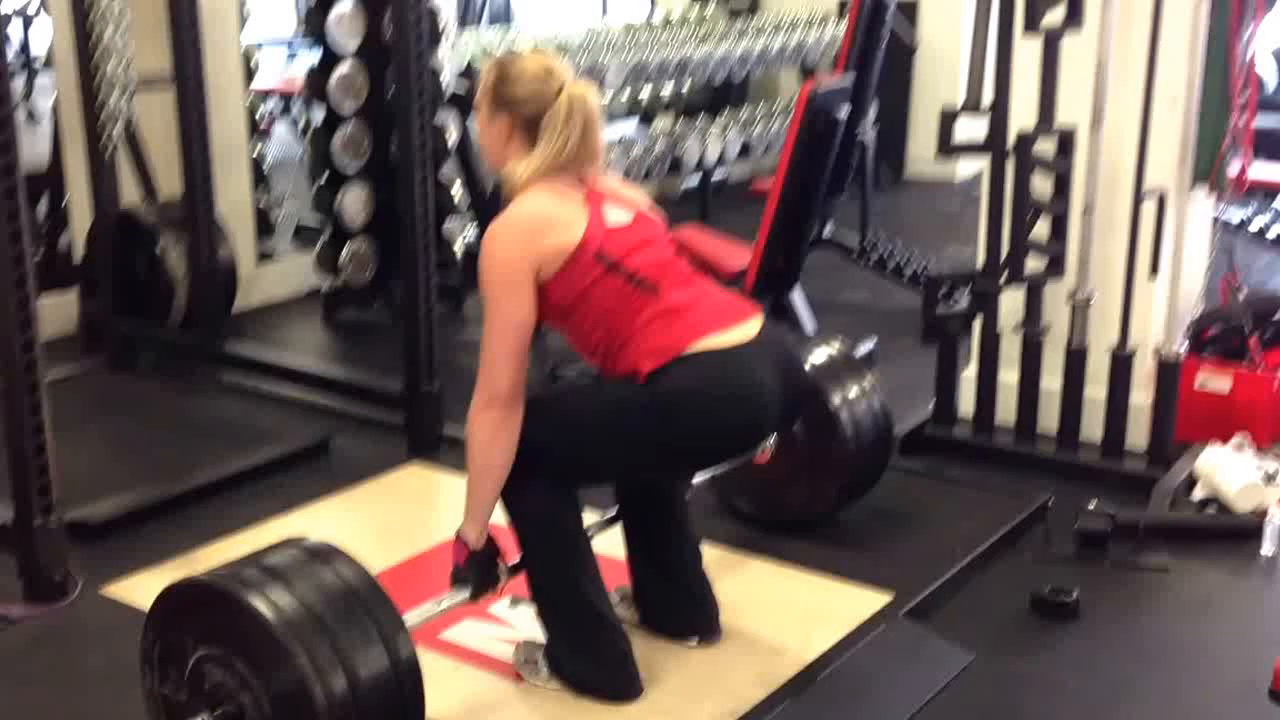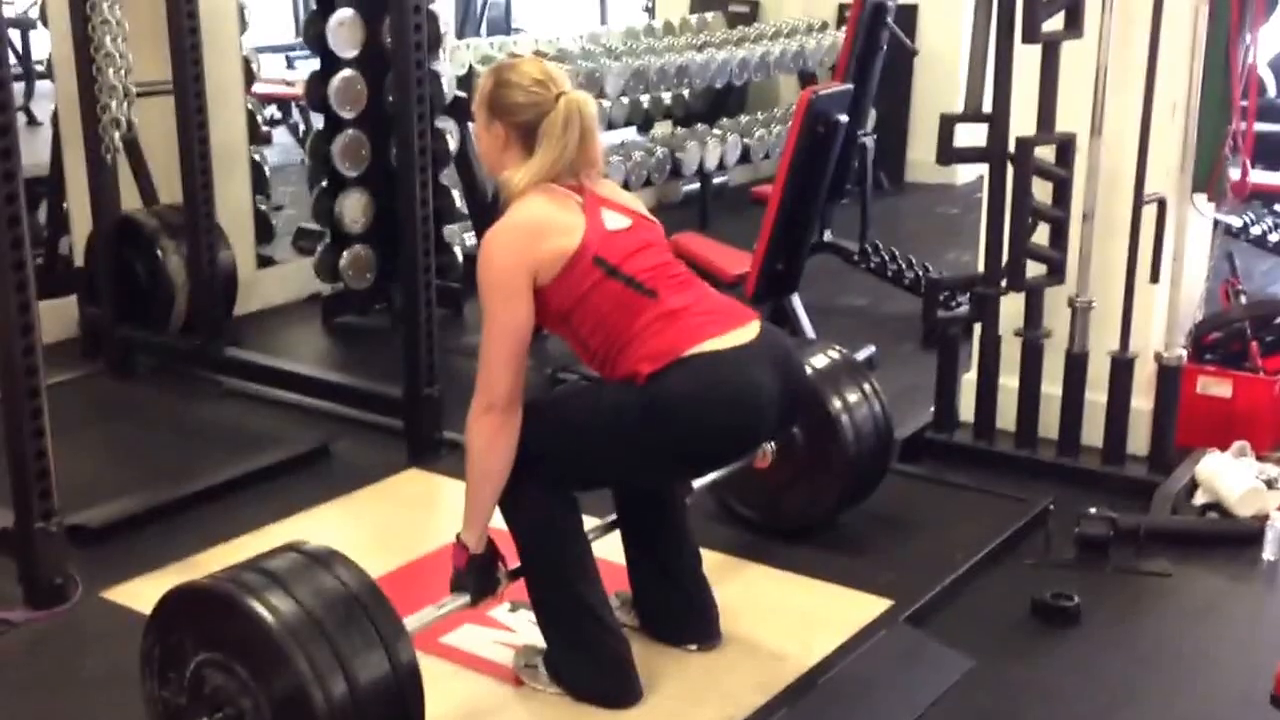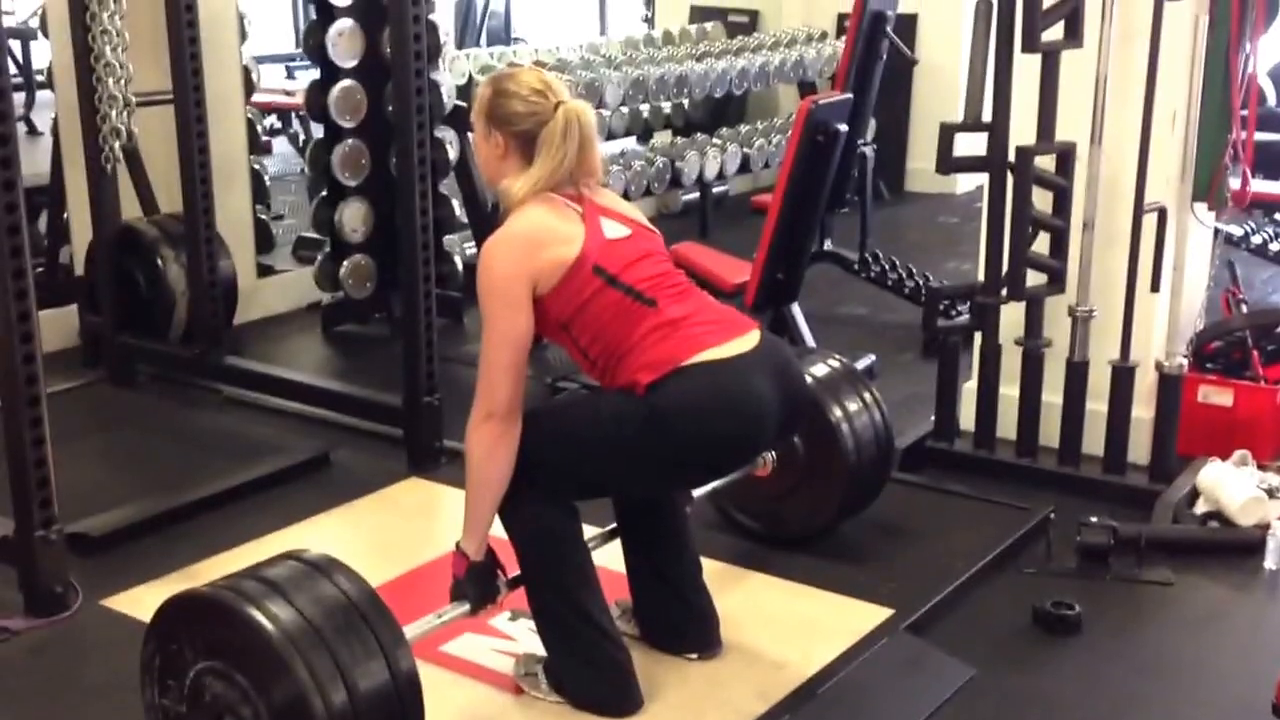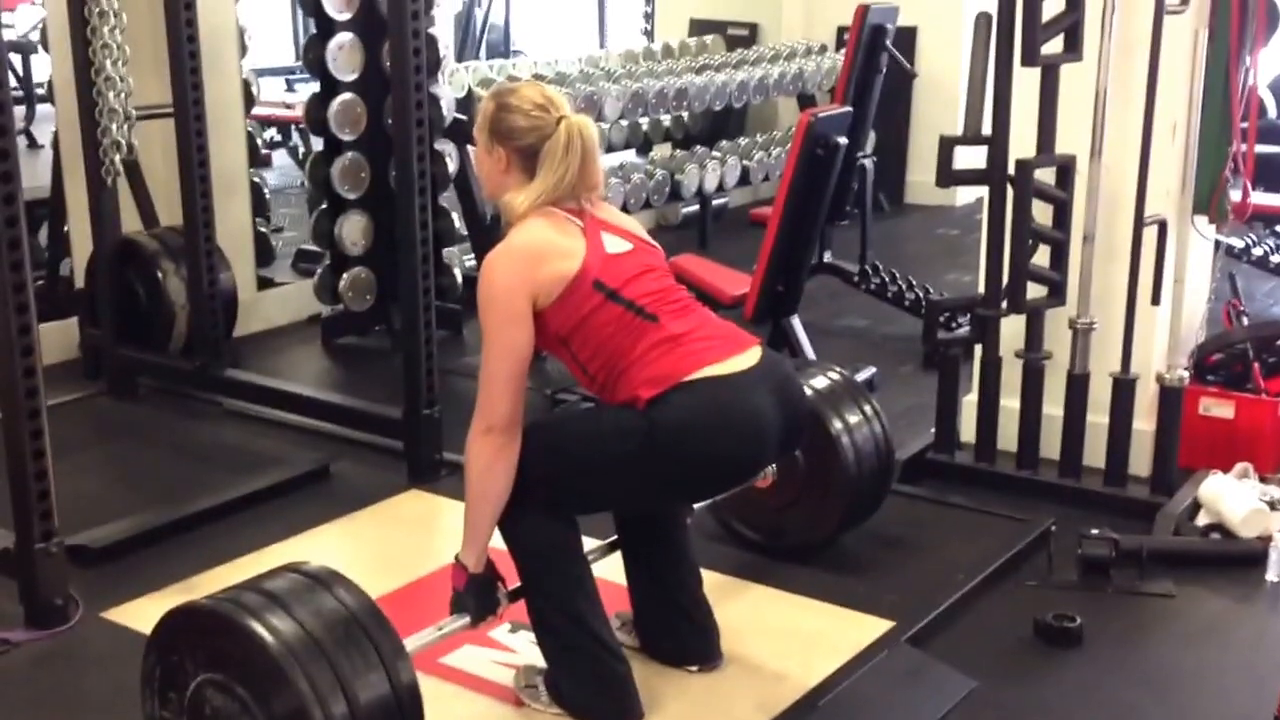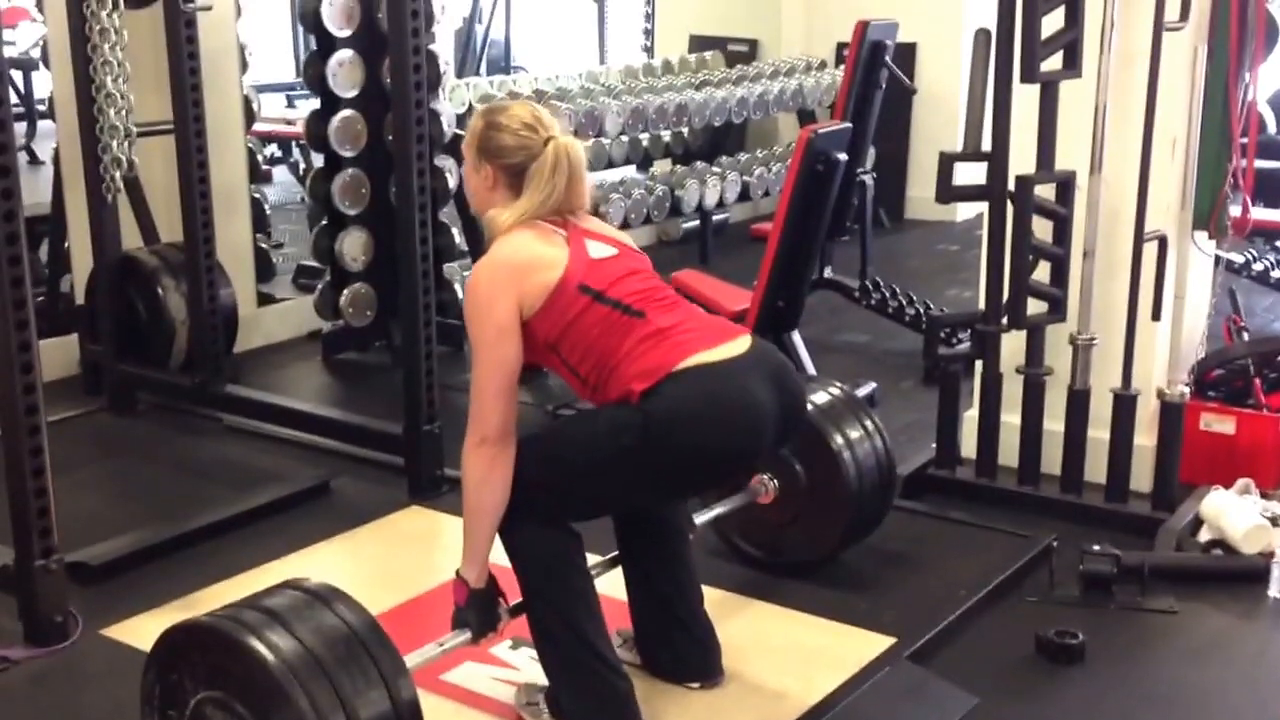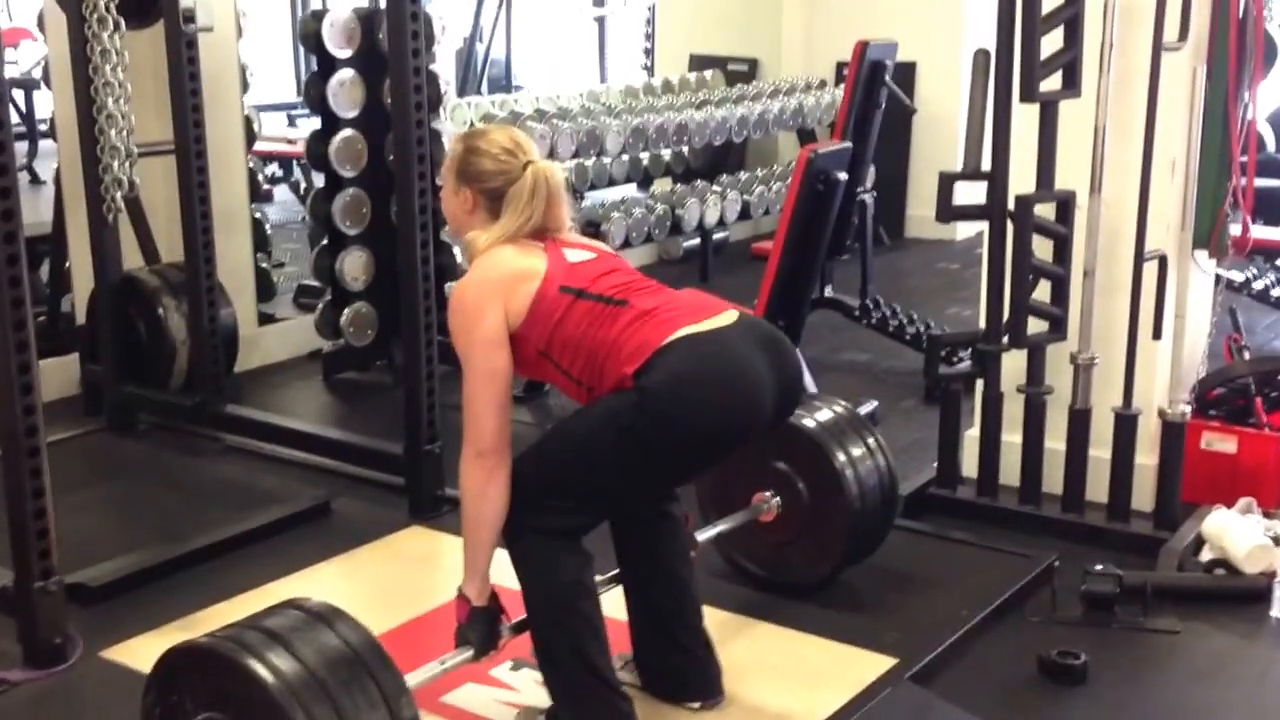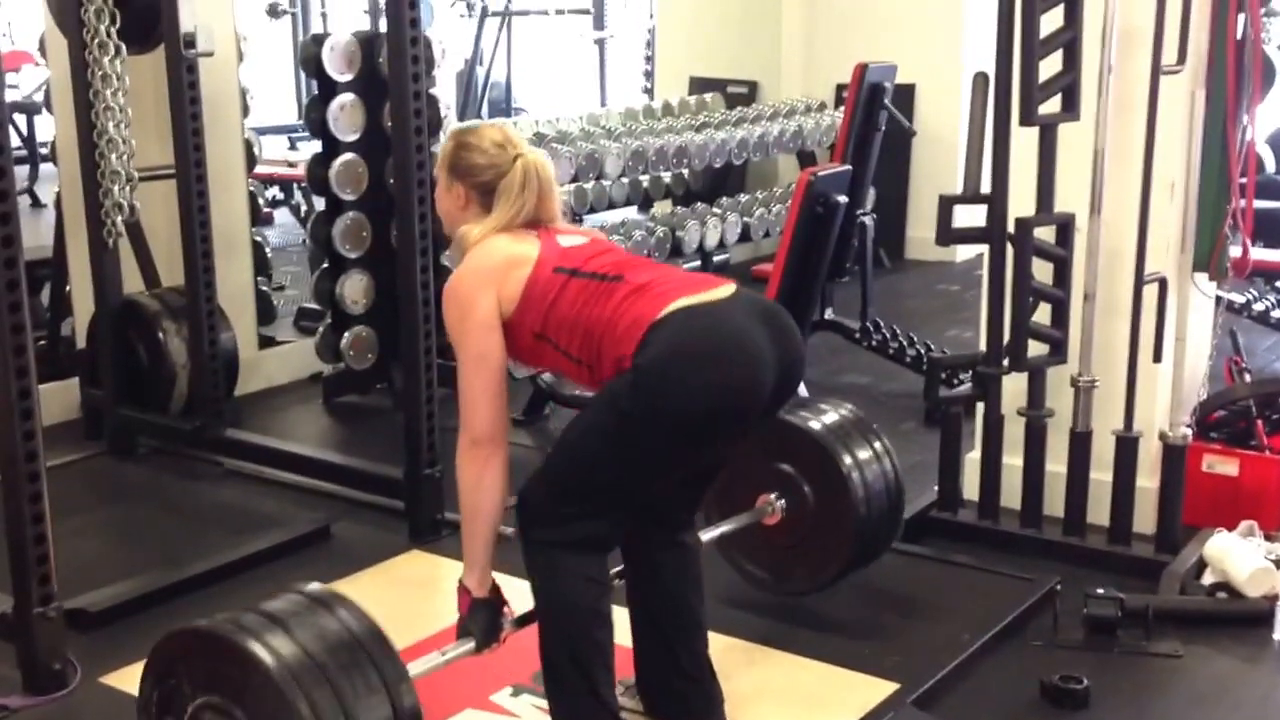
dt=0.4s
person 1, frame 1
left shoulder: (516, 230)
right shoulder: (613, 189)
left elbow: (499, 401)
left wrist: (473, 534)
left hip: (711, 392)
right hip: (772, 364)
left knee: (527, 450)
right knee: (630, 416)
left ankle: (593, 662)
right ankle: (678, 606)
person 1, frame 2
left shoulder: (514, 235)
right shoulder: (608, 195)
left elbow: (498, 406)
left wrist: (473, 539)
left hip: (709, 395)
right hip: (773, 366)
left knee: (526, 456)
right knee: (629, 423)
left ankle: (591, 667)
right ankle: (677, 611)
person 1, frame 3
left shoulder: (513, 244)
right shoulder: (606, 204)
left elbow: (497, 414)
left wrist: (472, 547)
left hip: (709, 405)
right hip: (773, 376)
left knee: (524, 464)
right knee: (631, 432)
right ankle: (678, 620)
person 1, frame 4
left shoulder: (515, 258)
right shoulder: (610, 219)
left elbow: (497, 429)
left wrist: (472, 562)
left hip: (710, 422)
right hip: (774, 393)
left knee: (524, 479)
right knee: (631, 446)
right ankle: (679, 634)
person 1, frame 5
left shoulder: (499, 271)
right shoulder: (592, 232)
left elbow: (491, 439)
left wrist: (473, 576)
left hip: (706, 410)
right hip: (771, 384)
left knee: (524, 495)
right knee: (630, 455)
right ankle: (682, 651)
person 1, frame 6
left shoulder: (481, 288)
right shoulder: (572, 249)
left elbow: (487, 454)
left wrist: (475, 592)
left hip: (699, 384)
right hip: (768, 359)
left knee: (534, 510)
right knee: (631, 478)
right ankle: (683, 672)
person 1, frame 7
left shoulder: (474, 278)
right shoulder: (565, 239)
left elbow: (482, 443)
left wrist: (476, 583)
left hip: (696, 359)
right hip: (770, 335)
left knee: (556, 524)
right knee: (654, 508)
